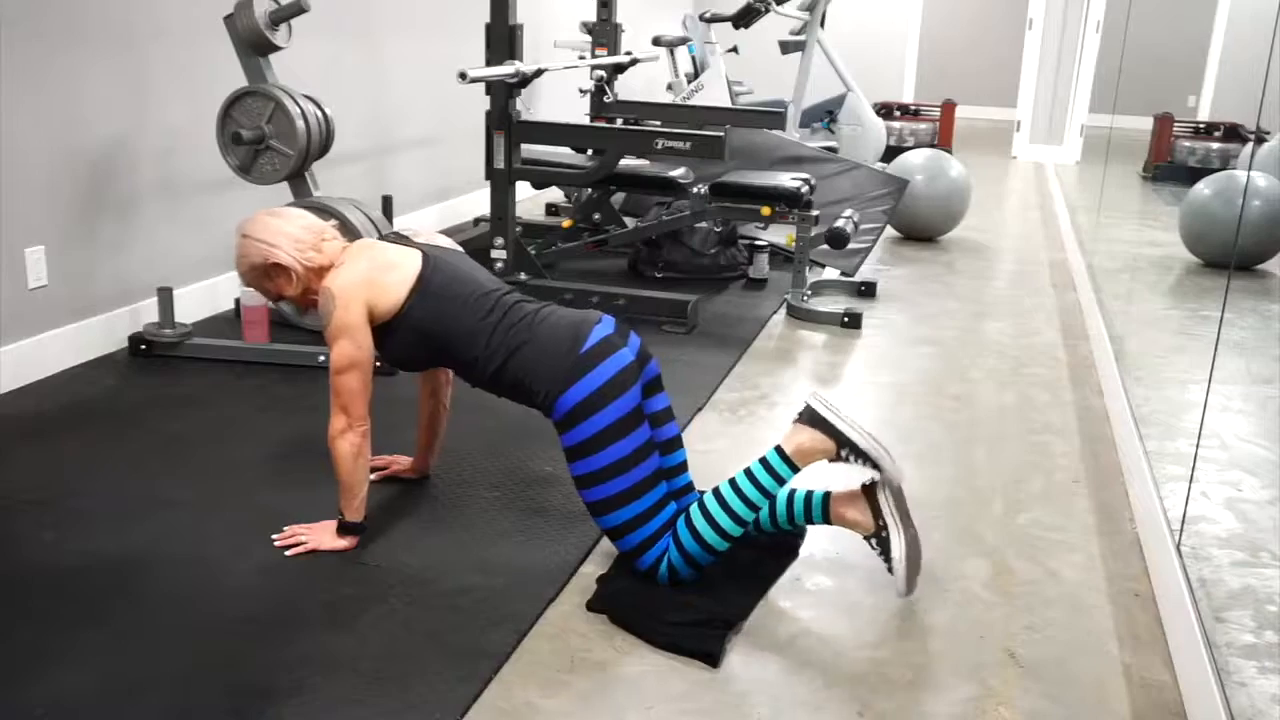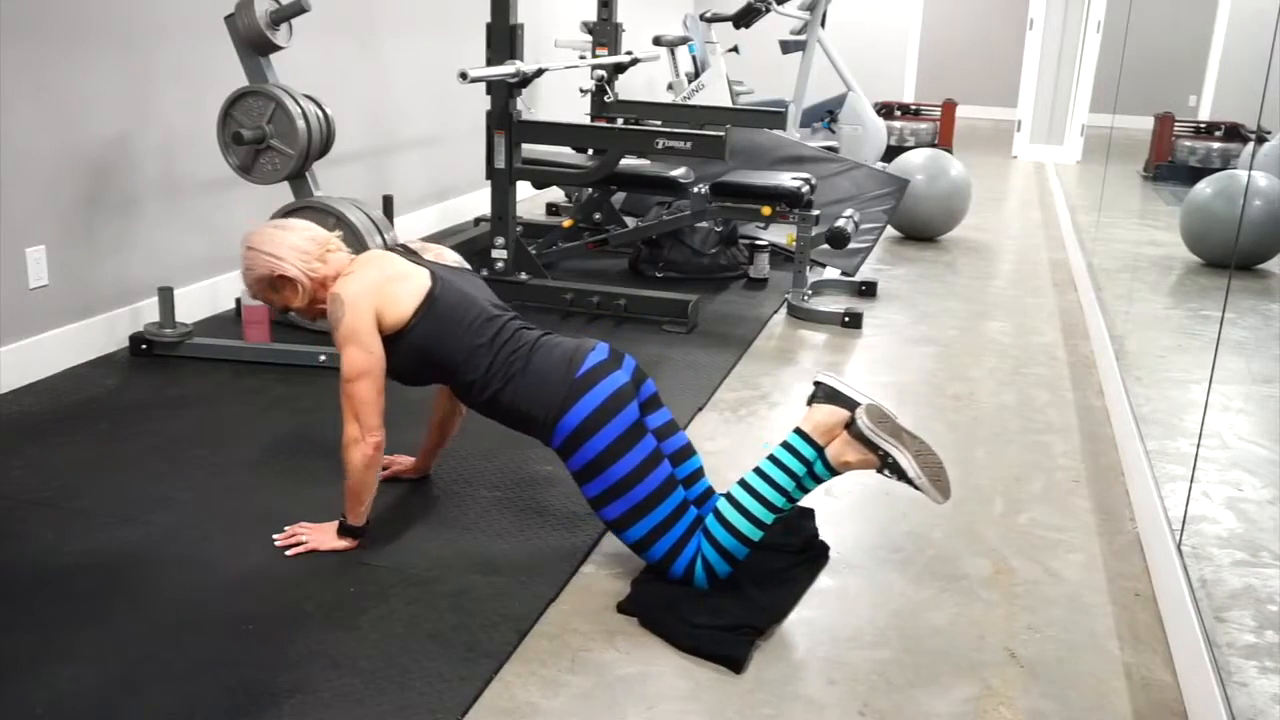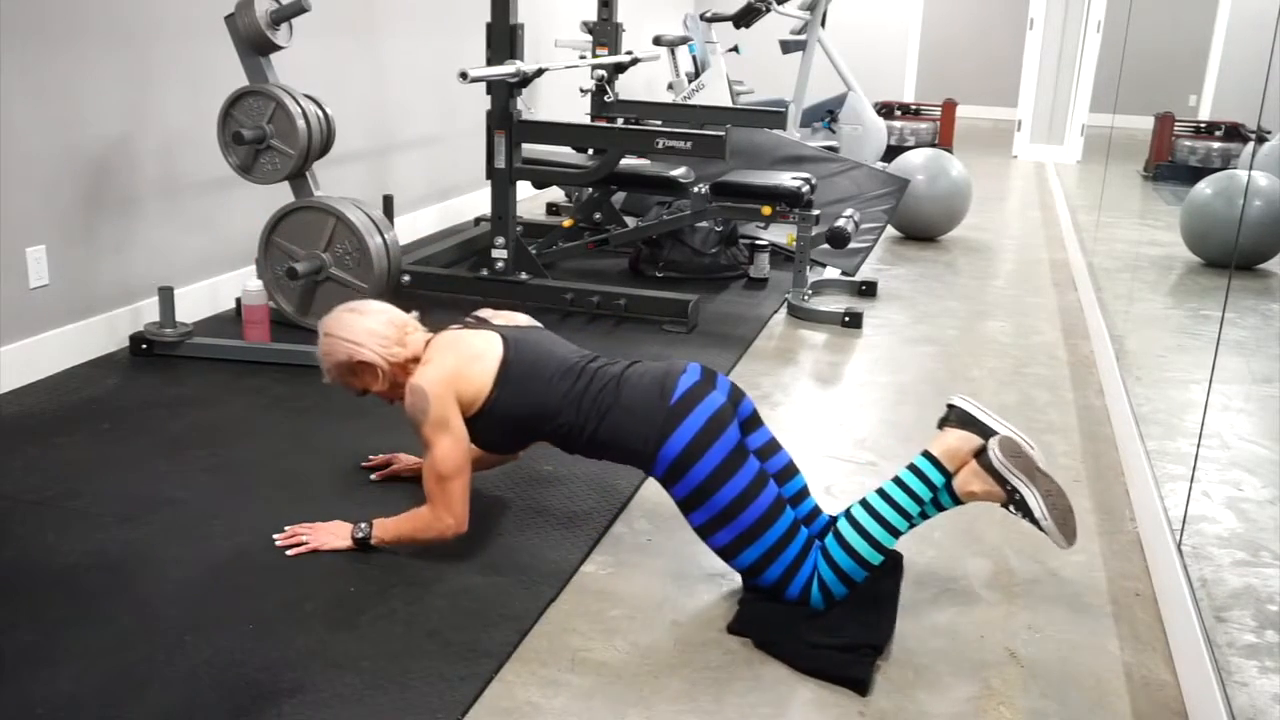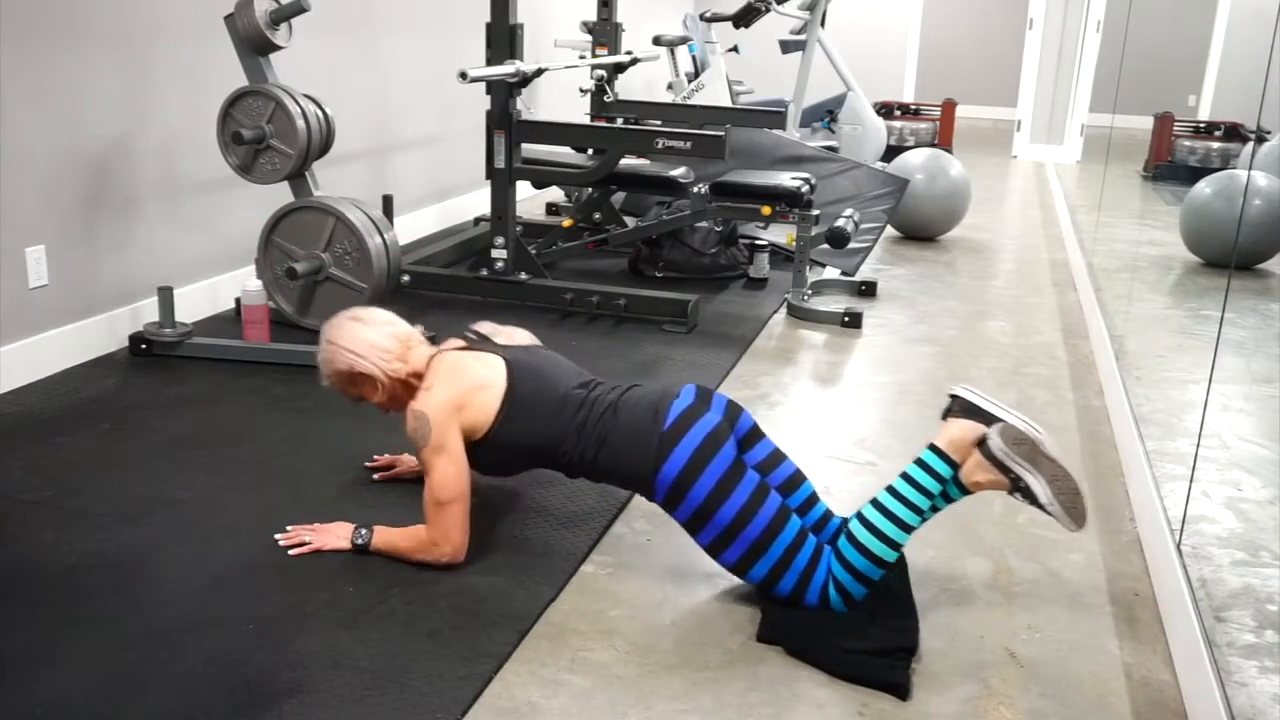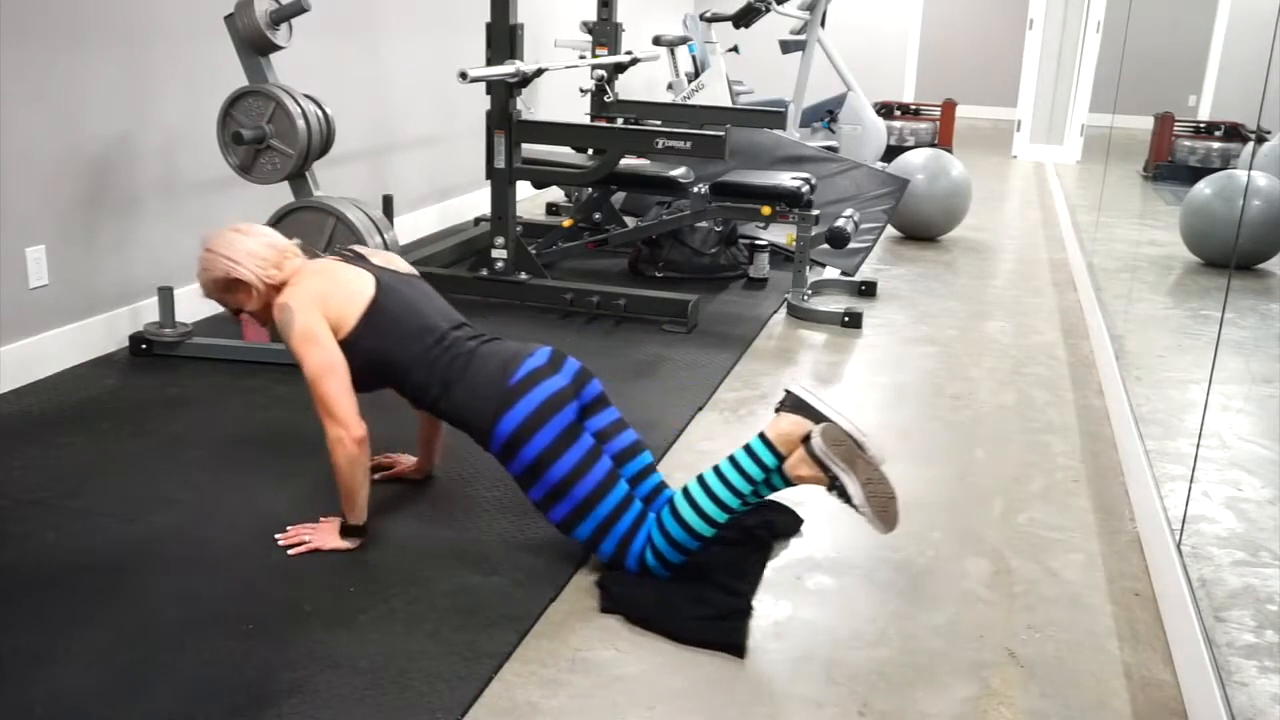
dt=1s
person 1, frame 1
left shoulder: (345, 287)
right shoulder: (404, 243)
left elbow: (348, 426)
left wrist: (346, 526)
right wrist: (420, 460)
left hip: (581, 384)
right hip: (610, 346)
left knee: (666, 558)
right knee: (680, 517)
left ankle: (805, 443)
right ankle: (855, 505)
person 1, frame 2
left shoulder: (352, 295)
right shoulder: (416, 253)
left elbow: (363, 438)
left wrist: (348, 528)
right wrist: (424, 462)
left hip: (580, 410)
right hip: (606, 372)
left knee: (700, 563)
right knee: (706, 523)
left ankle: (827, 434)
right ankle: (836, 431)
person 1, frame 3
left shoulder: (429, 383)
right shoulder: (482, 324)
left elbow: (449, 521)
left wrist: (357, 532)
right wrist: (431, 459)
left hip: (682, 437)
right hip: (703, 395)
left knee: (813, 584)
right knee: (817, 548)
left ankle: (956, 461)
right ankle: (962, 455)
person 1, frame 4
left shoulder: (429, 405)
right shoulder: (484, 334)
left elbow: (446, 546)
left wrist: (358, 536)
right wrist: (434, 464)
left hip: (678, 457)
right hip: (698, 413)
left knee: (827, 582)
right knee: (832, 543)
left ankle: (960, 454)
right ankle: (963, 442)
person 1, frame 5
left shoulder: (298, 303)
right shoulder: (363, 257)
left elbow: (349, 434)
left wrist: (351, 527)
right wrist: (425, 462)
left hip: (524, 413)
right hip: (554, 372)
left knee: (650, 549)
right knee: (662, 517)
left ankle: (787, 446)
right ankle: (791, 437)
